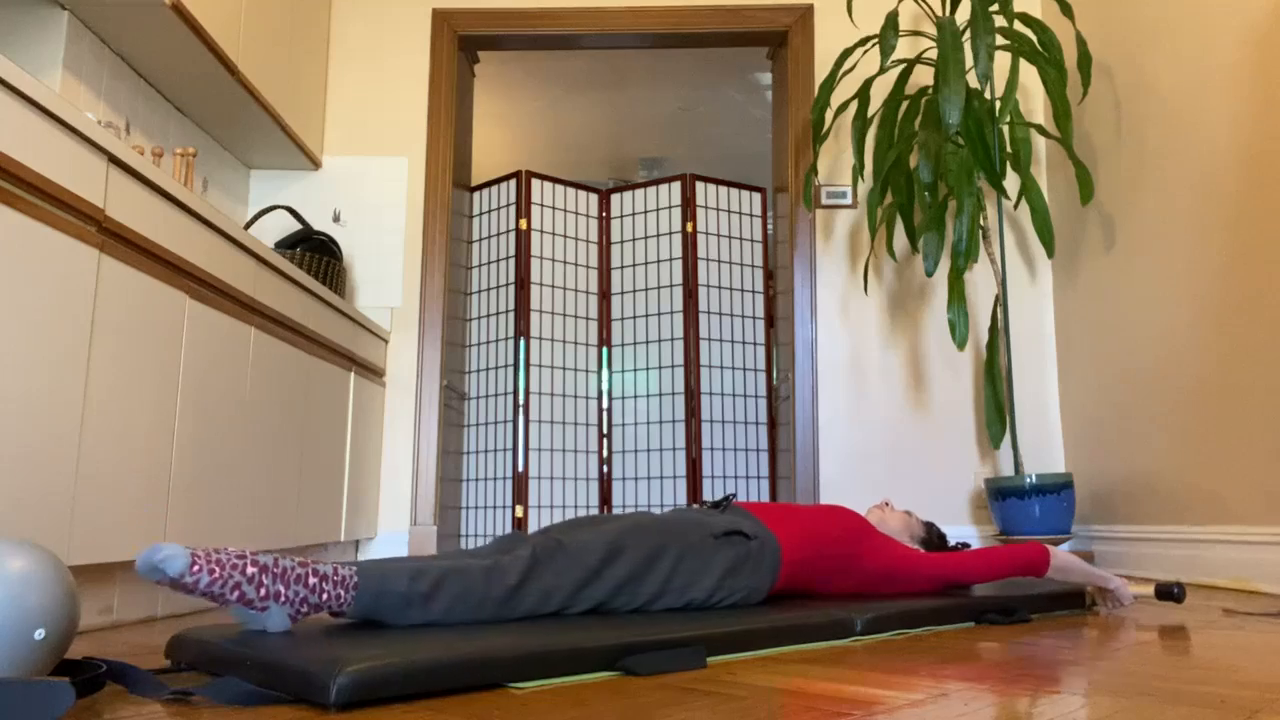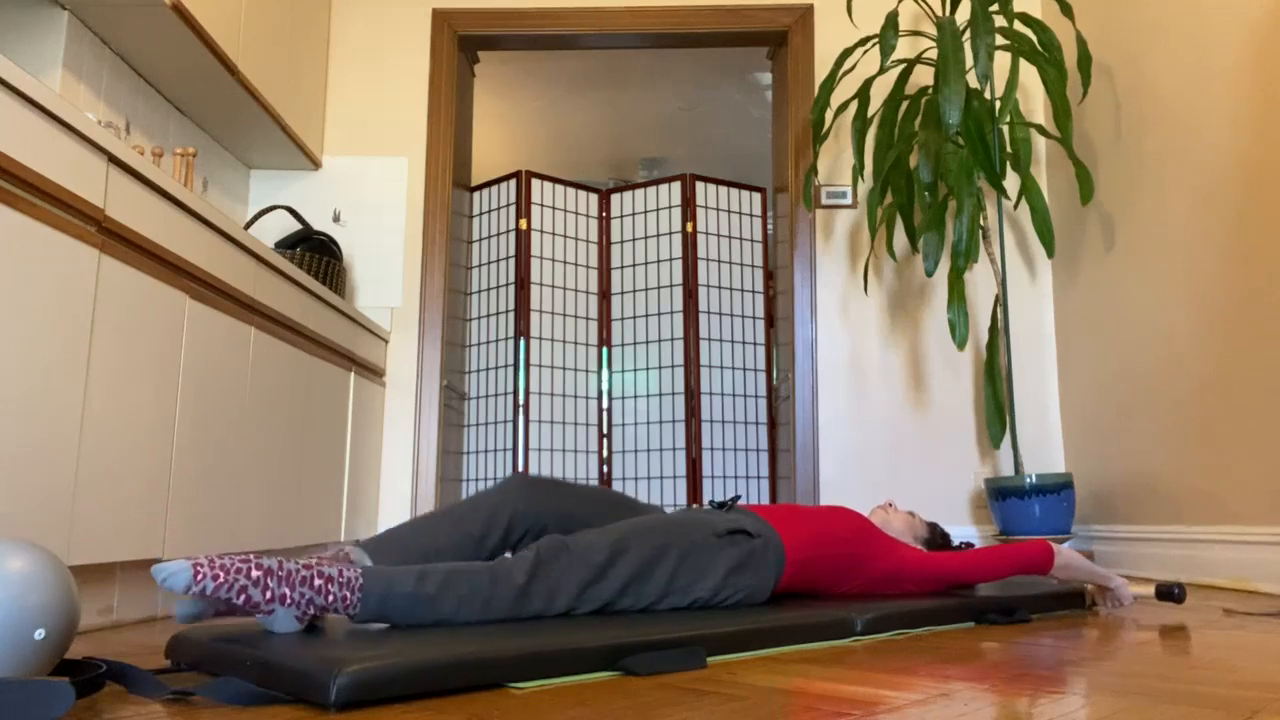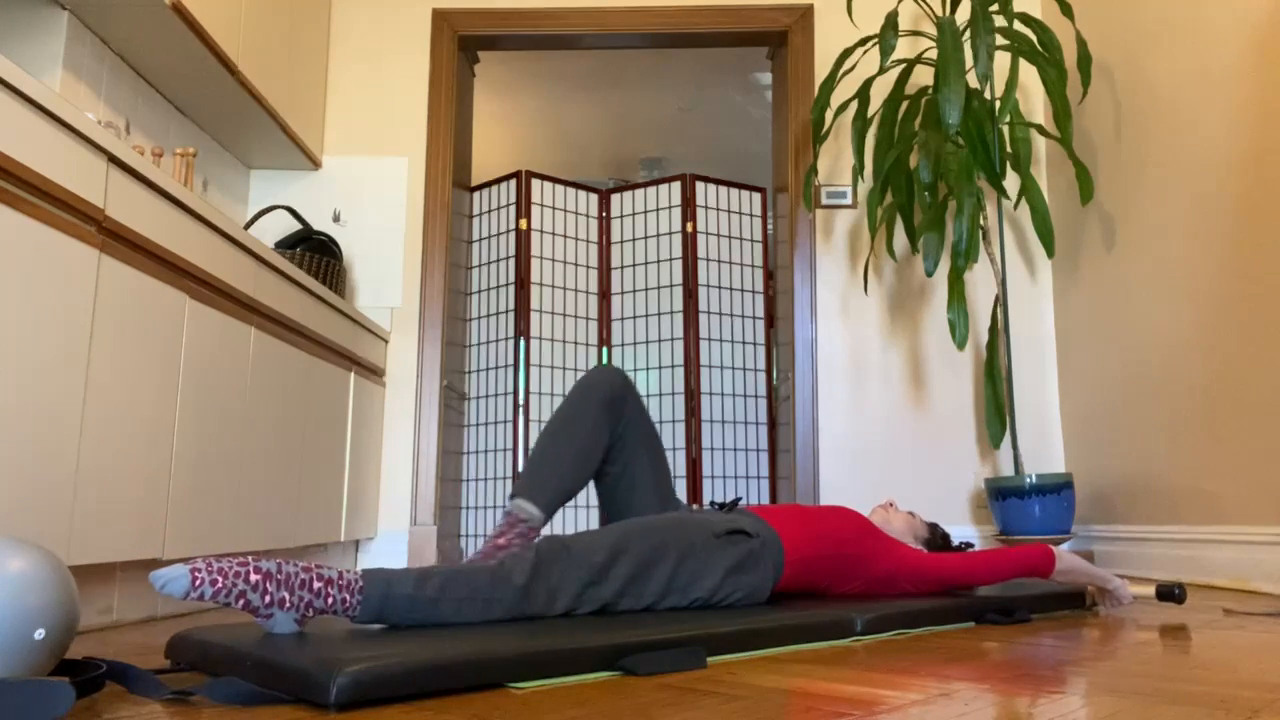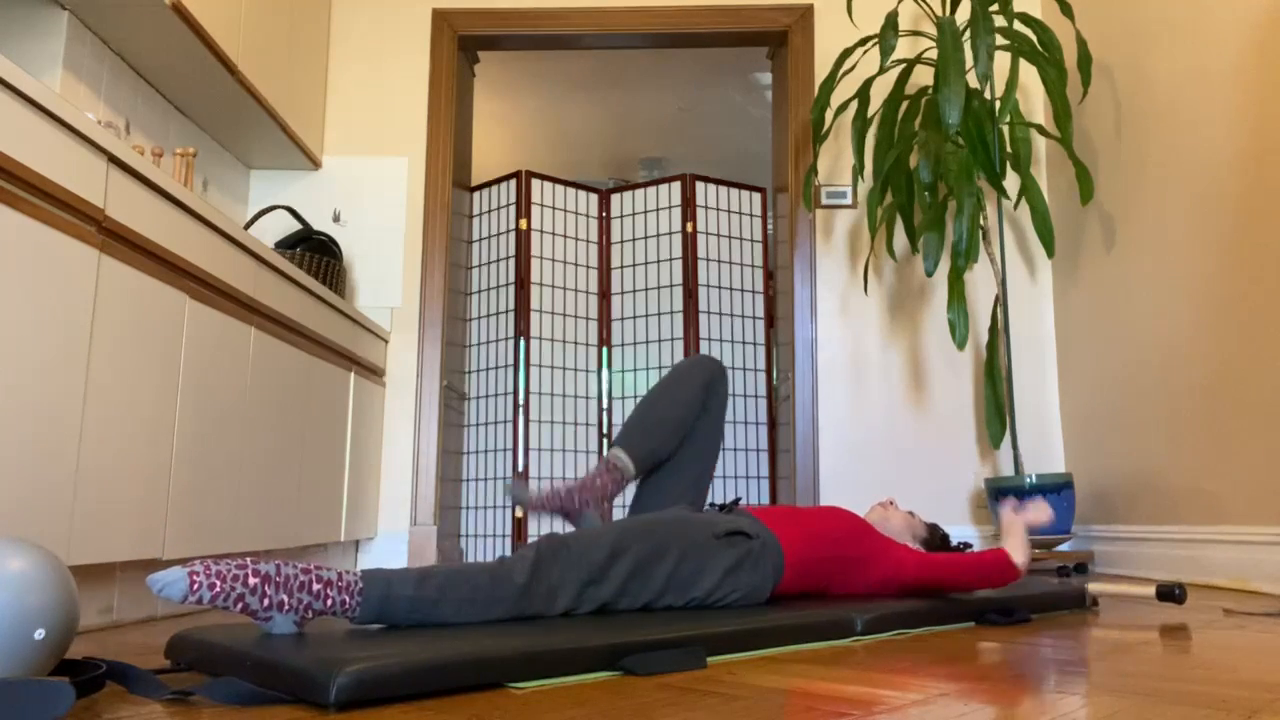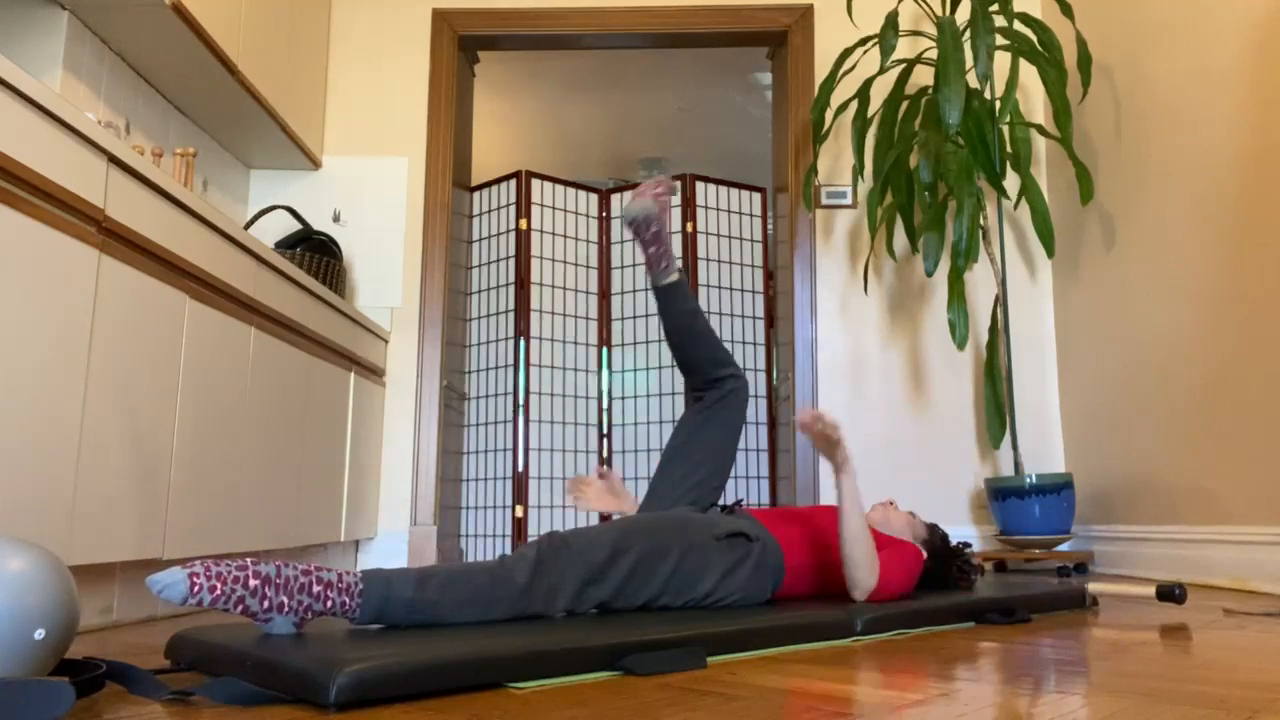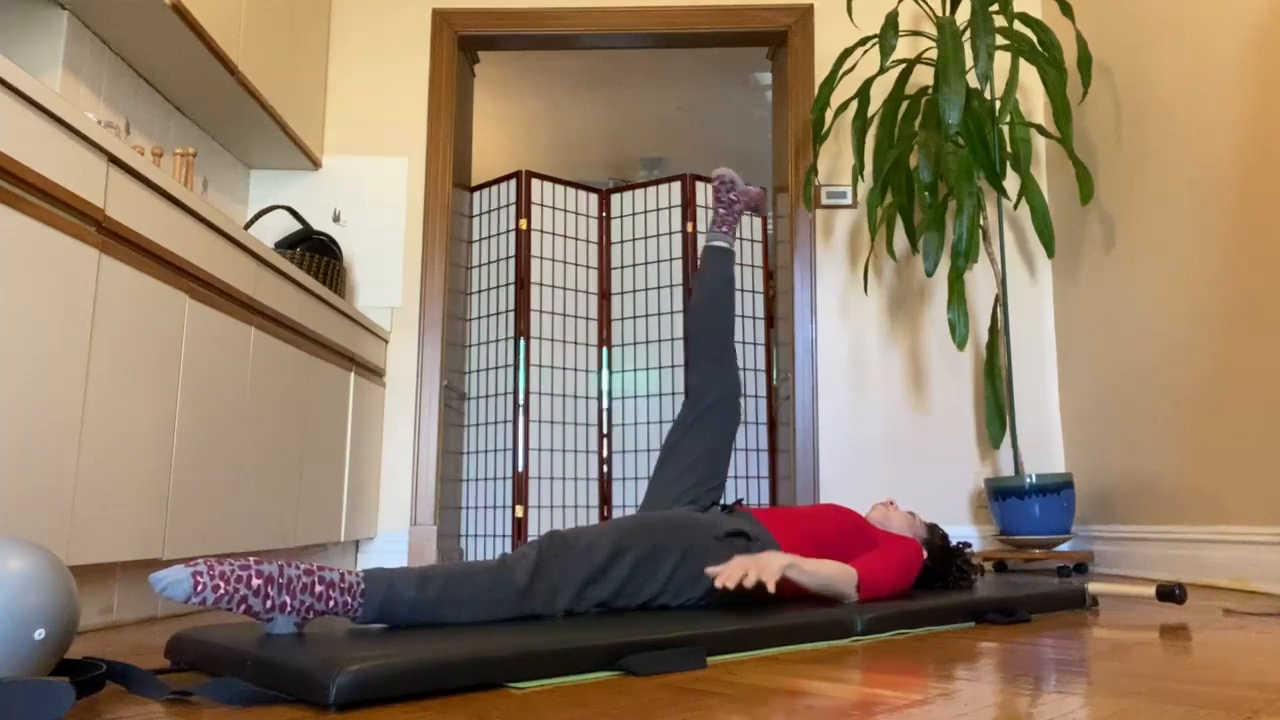
dt=0.4s
person 1, frame 1
left shoulder: (902, 562)
right shoulder: (860, 541)
left elbow: (996, 559)
left wrist: (1081, 566)
left hip: (727, 556)
right hip: (706, 532)
left knee: (509, 587)
right knee: (511, 559)
left ankle: (302, 584)
right ankle: (292, 583)
person 1, frame 2
left shoulder: (906, 561)
right shoulder: (861, 537)
left elbow: (999, 560)
left wrist: (1084, 566)
left hip: (734, 558)
right hip: (703, 532)
left knee: (520, 585)
right knee: (524, 501)
left ankle: (311, 589)
right ankle: (339, 568)
person 1, frame 3
left shoulder: (904, 563)
right shoulder: (854, 534)
left elbow: (994, 563)
left wrist: (1079, 568)
left hip: (731, 558)
right hip: (689, 530)
left knee: (528, 586)
right knee: (604, 390)
left ankle: (314, 591)
right ankle: (510, 535)
person 1, frame 4
left shoulder: (898, 561)
right shoulder: (850, 535)
left elbow: (995, 569)
left wrist: (1017, 530)
left hip: (732, 557)
right hip: (694, 529)
left knee: (532, 584)
right knee: (703, 378)
left ankle: (303, 589)
right ankle: (594, 491)
person 1, frame 5
left shoulder: (894, 563)
right shoulder: (854, 529)
left elbow: (861, 583)
left wrist: (844, 465)
right wrist: (622, 504)
left hip: (733, 559)
right hip: (698, 533)
left knee: (537, 579)
right knee: (722, 386)
left ankle: (317, 592)
right ankle: (656, 249)
person 1, frame 6
left shoulder: (898, 557)
right shoulder: (853, 532)
left elbow: (849, 584)
left wrist: (780, 560)
left hip: (718, 557)
right hip: (700, 531)
left knee: (540, 578)
right knee: (714, 383)
left ankle: (311, 592)
